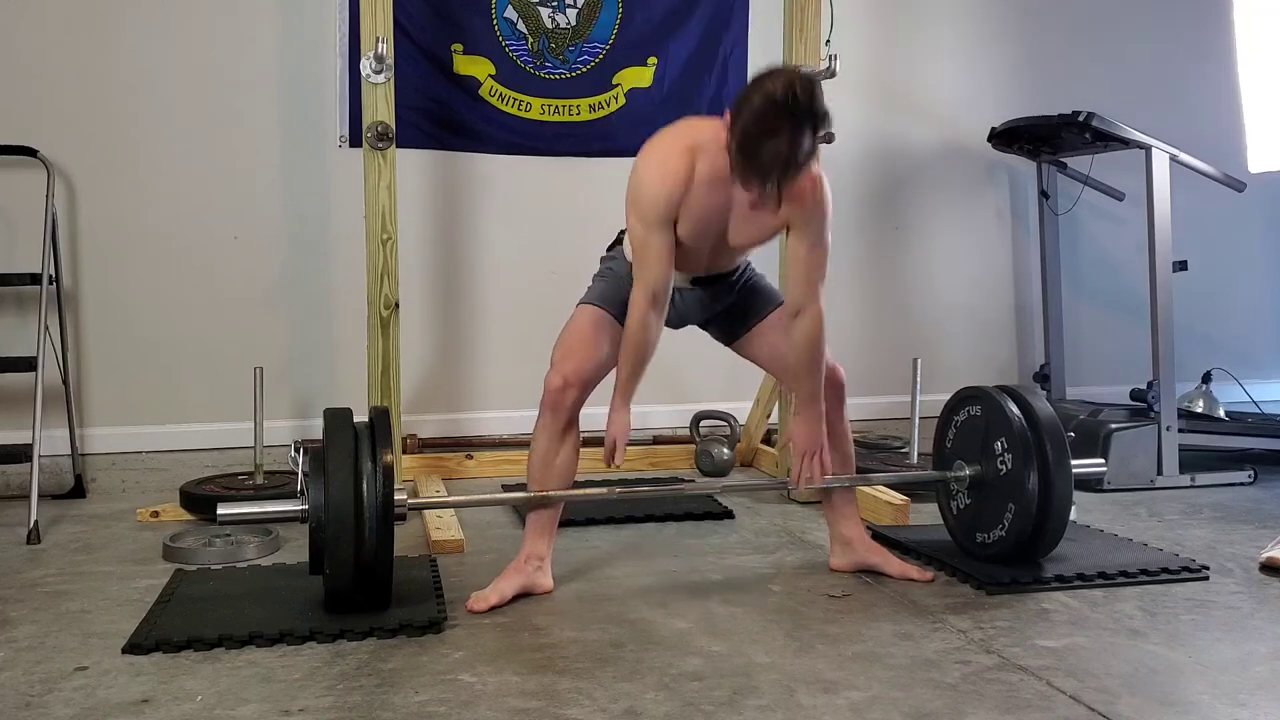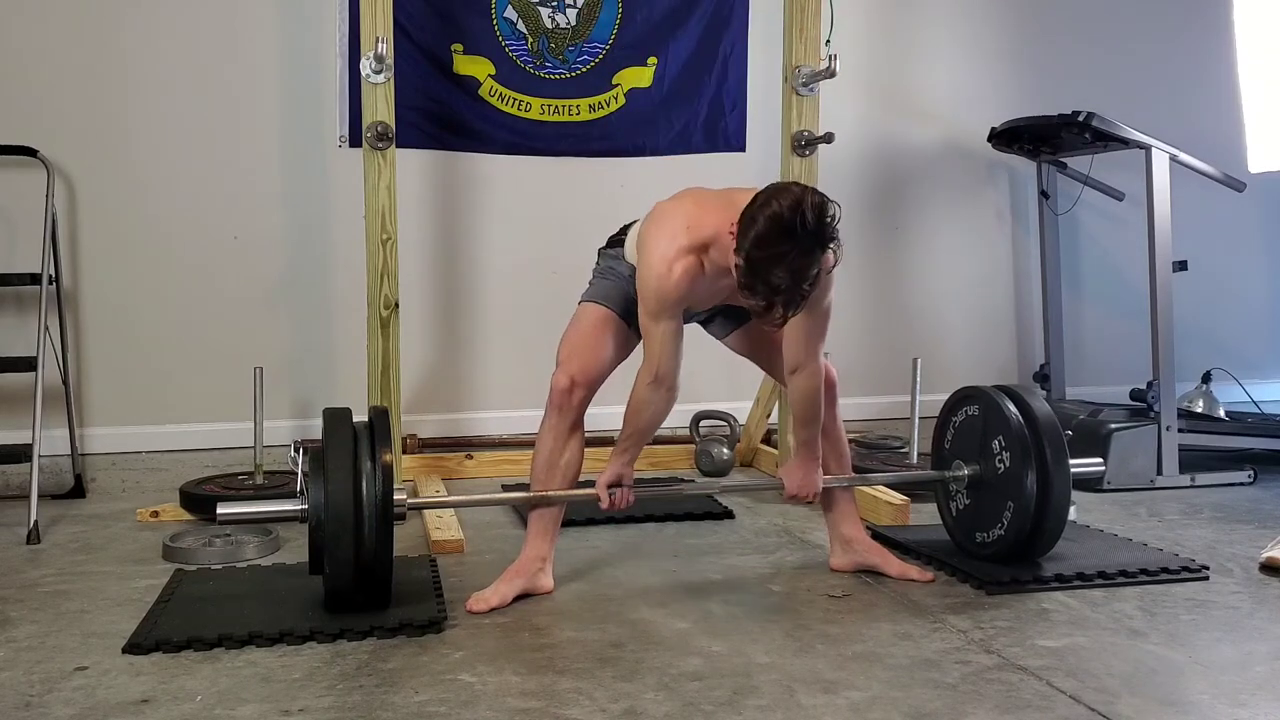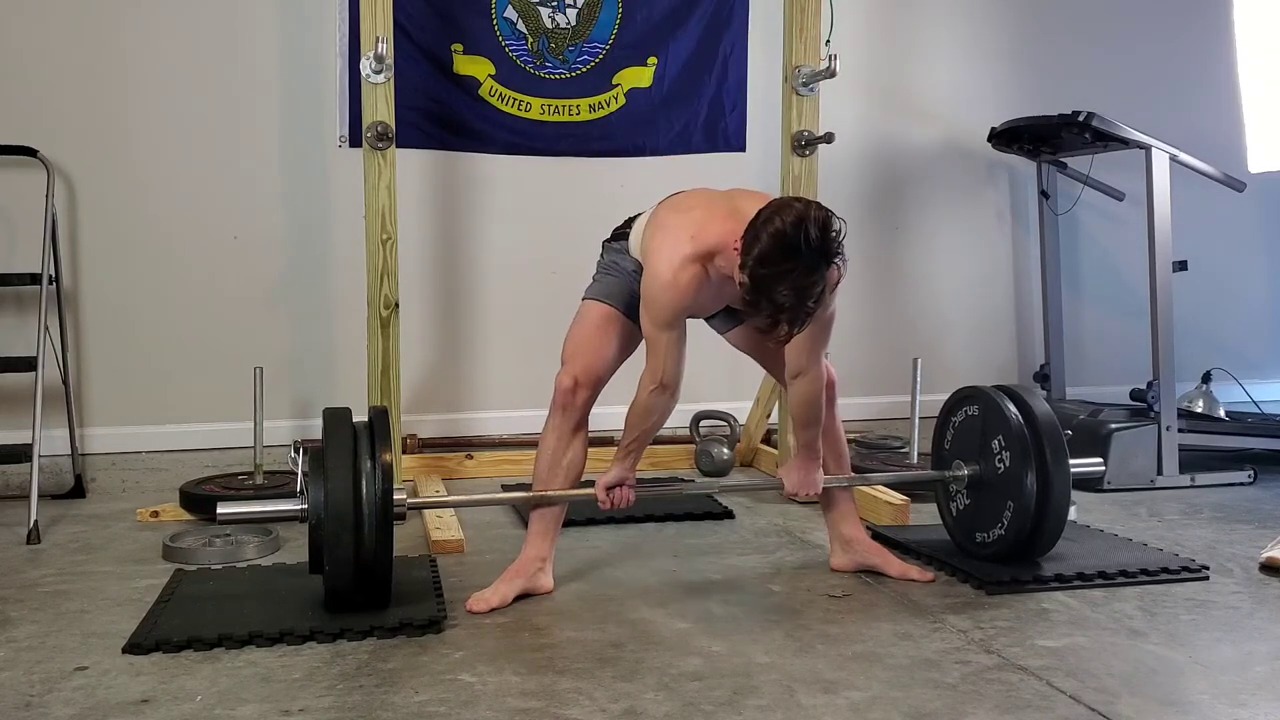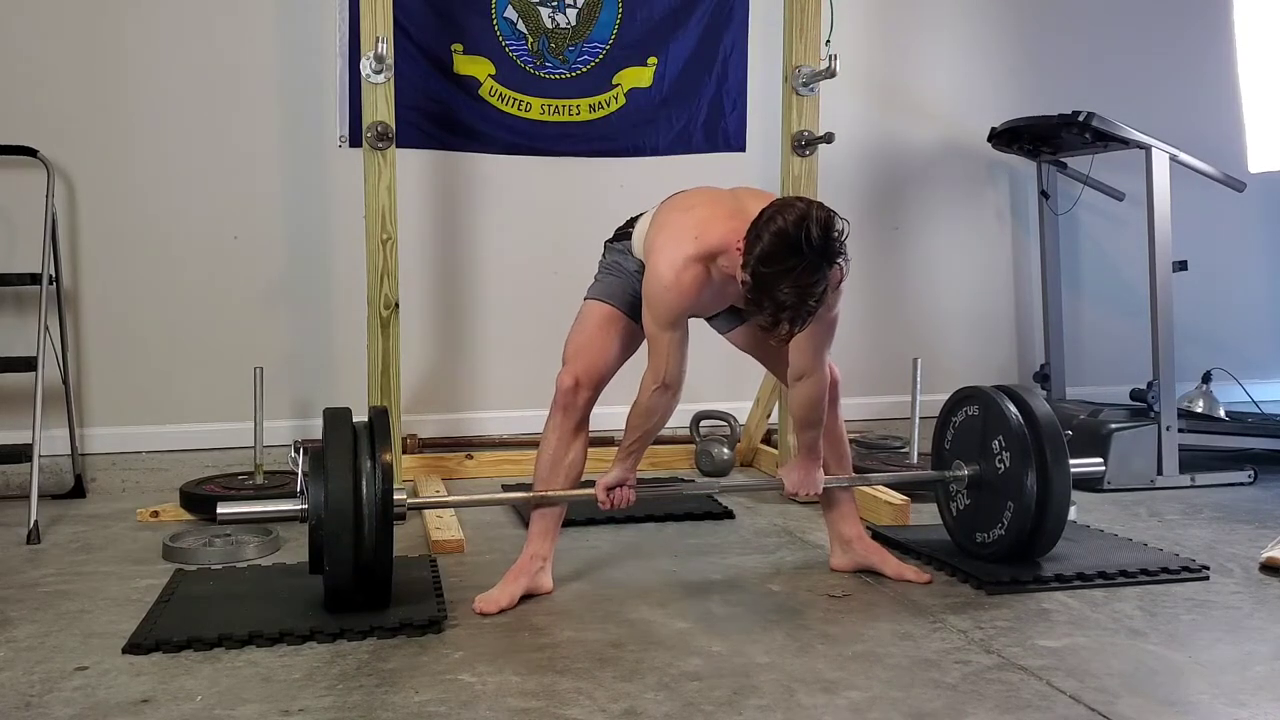
dt=0.5s
person 1, frame 1
left shoulder: (806, 188)
right shoulder: (667, 162)
left elbow: (804, 308)
right elbow: (650, 298)
left wrist: (808, 411)
right wrist: (622, 403)
left hip: (728, 281)
right hip: (636, 276)
left knee: (827, 383)
right knee: (563, 385)
left ankle: (849, 541)
right ankle: (533, 560)
person 1, frame 2
left shoulder: (812, 259)
right shoulder: (671, 257)
left elbow: (803, 368)
right elbow: (660, 381)
left wrist: (807, 458)
right wrist: (622, 462)
left hip: (718, 293)
right hip: (632, 270)
left knee: (822, 382)
right knee: (569, 386)
left ankle: (849, 541)
right ankle: (534, 562)
person 1, frame 3
left shoulder: (814, 267)
right shoulder: (675, 266)
left elbow: (804, 373)
right elbow: (662, 385)
left wrist: (807, 459)
left hip: (722, 271)
right hip: (636, 262)
left knee: (822, 383)
right knee: (574, 386)
left ankle: (849, 540)
right ankle: (534, 561)
person 1, frame 4
left shoulder: (816, 265)
right shoulder: (677, 267)
left elbow: (806, 375)
right elbow: (663, 384)
left wrist: (808, 459)
left hip: (730, 275)
right hip: (638, 261)
left knee: (825, 381)
right knee: (576, 385)
left ankle: (848, 541)
right ankle: (535, 562)
